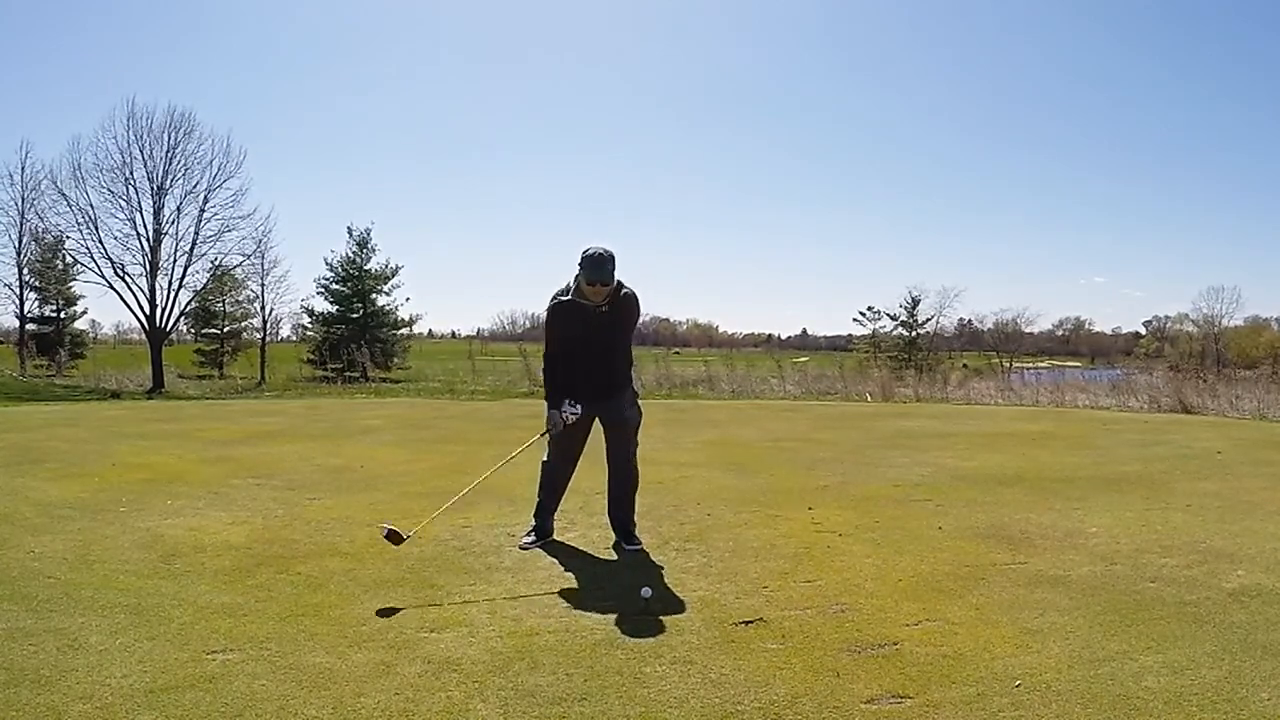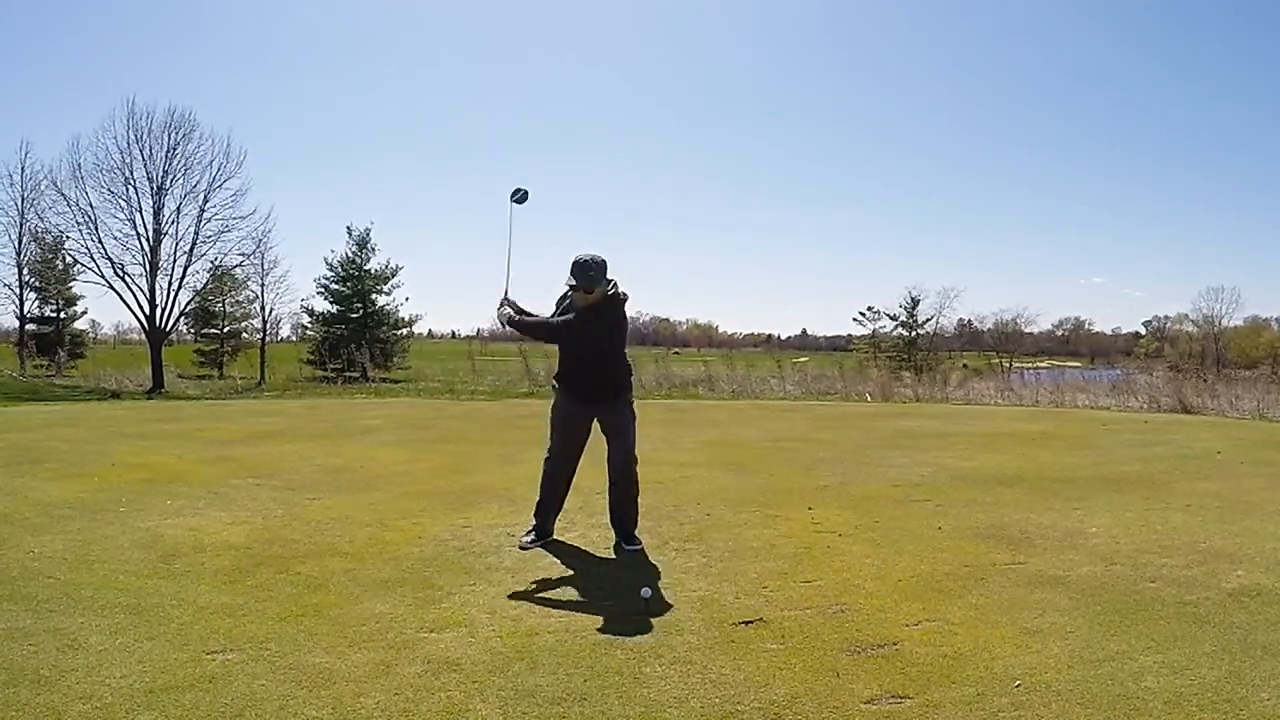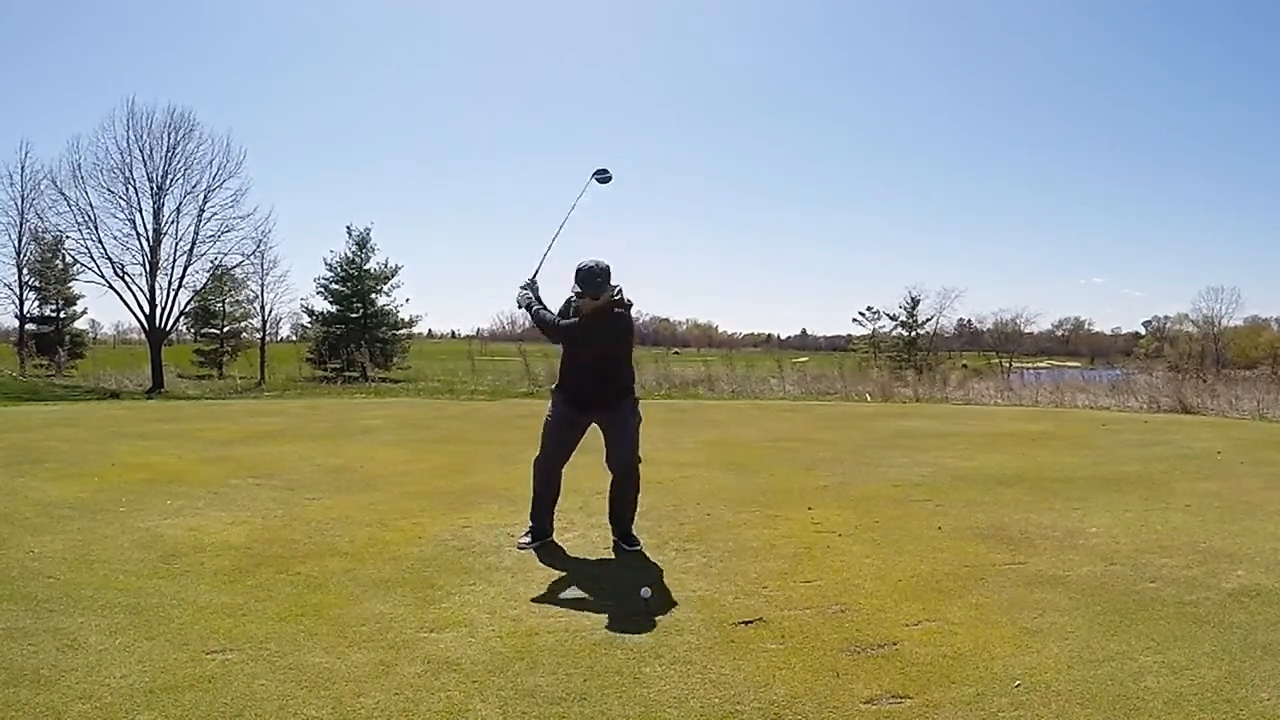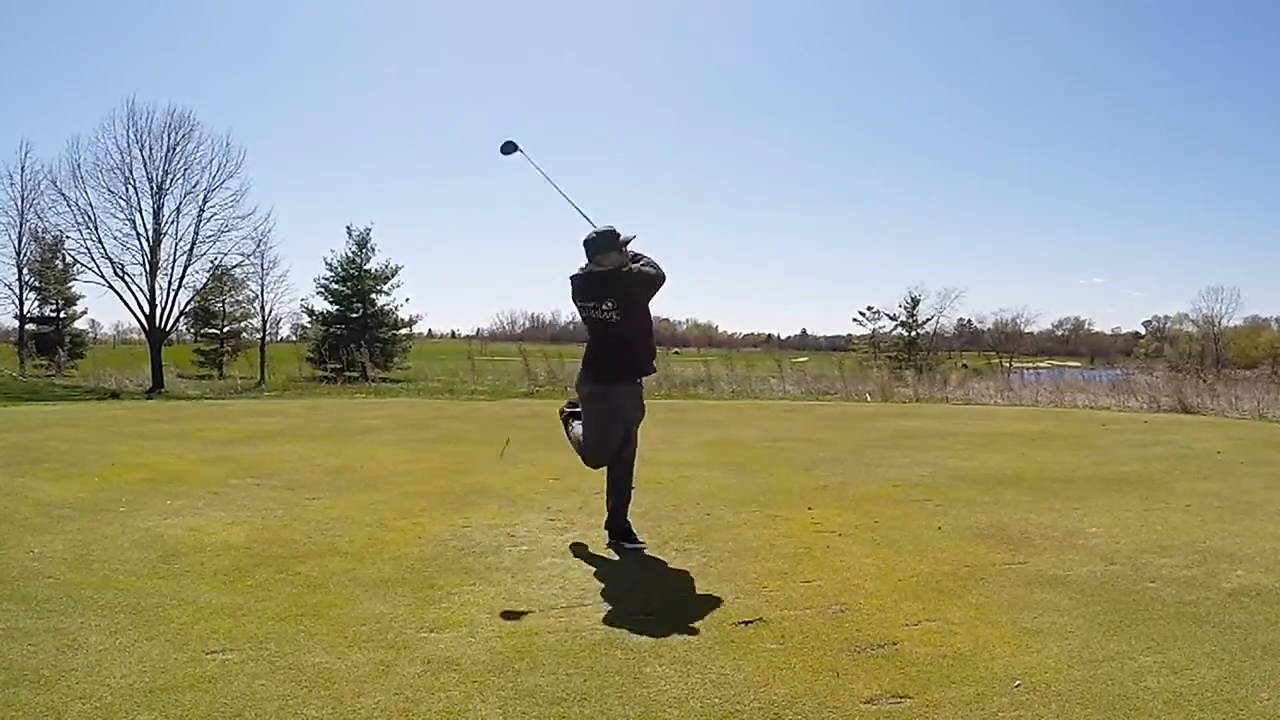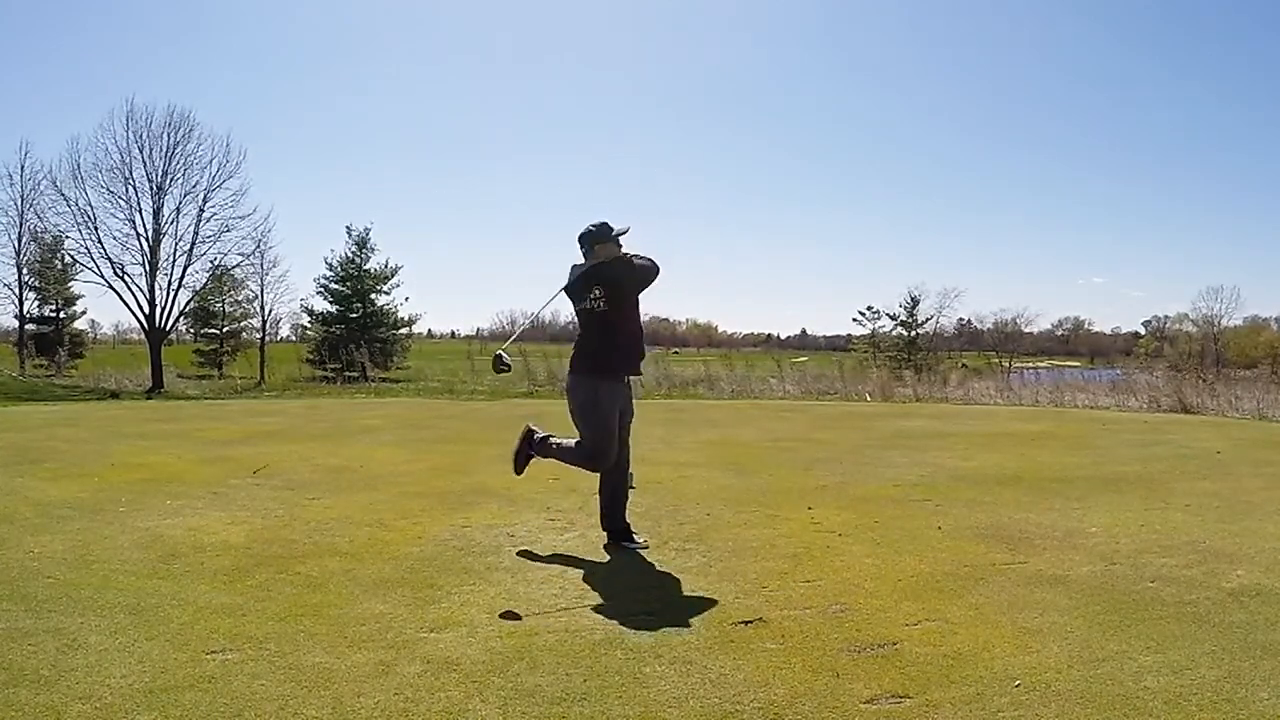
dt=0.4s
person 1, frame 1
left shoulder: (626, 301)
right shoulder: (561, 305)
left elbow: (612, 355)
right elbow: (554, 358)
left wrist: (576, 404)
right wrist: (555, 403)
left hip: (616, 392)
right hip: (572, 392)
left knee: (624, 462)
right knee: (557, 460)
left ankle: (624, 528)
right ankle: (542, 526)
person 1, frame 2
left shoulder: (609, 312)
right shoulder: (571, 300)
left elbow: (551, 329)
right elbow: (551, 329)
left wrist: (511, 318)
right wrist: (516, 310)
left hip: (613, 396)
right hip: (572, 394)
left knee: (622, 463)
right knee: (558, 460)
left ankle: (625, 530)
right ankle: (542, 526)
person 1, frame 3
left shoulder: (616, 318)
right shoulder: (575, 304)
left elbow: (556, 330)
right elbow: (560, 331)
left wrist: (529, 302)
right wrist: (535, 299)
left hip: (616, 402)
right hip: (572, 399)
left knee: (625, 466)
right knee: (547, 463)
left ankle: (623, 530)
right ankle: (540, 528)
person 1, frame 4
left shoulder: (583, 282)
right shoulder: (617, 281)
right elbow: (653, 275)
right wrist: (632, 260)
left hip: (626, 380)
right hip: (605, 384)
left knee: (623, 459)
right knee: (597, 454)
left ankle: (618, 528)
right ankle: (573, 418)
person 1, frame 5
left shoulder: (579, 280)
right shoulder: (619, 271)
right elbow: (651, 267)
right wrist: (617, 256)
left hip: (613, 378)
right hip: (593, 380)
left knee: (618, 458)
right knee: (599, 457)
left ankle: (616, 527)
right ankle: (537, 442)
